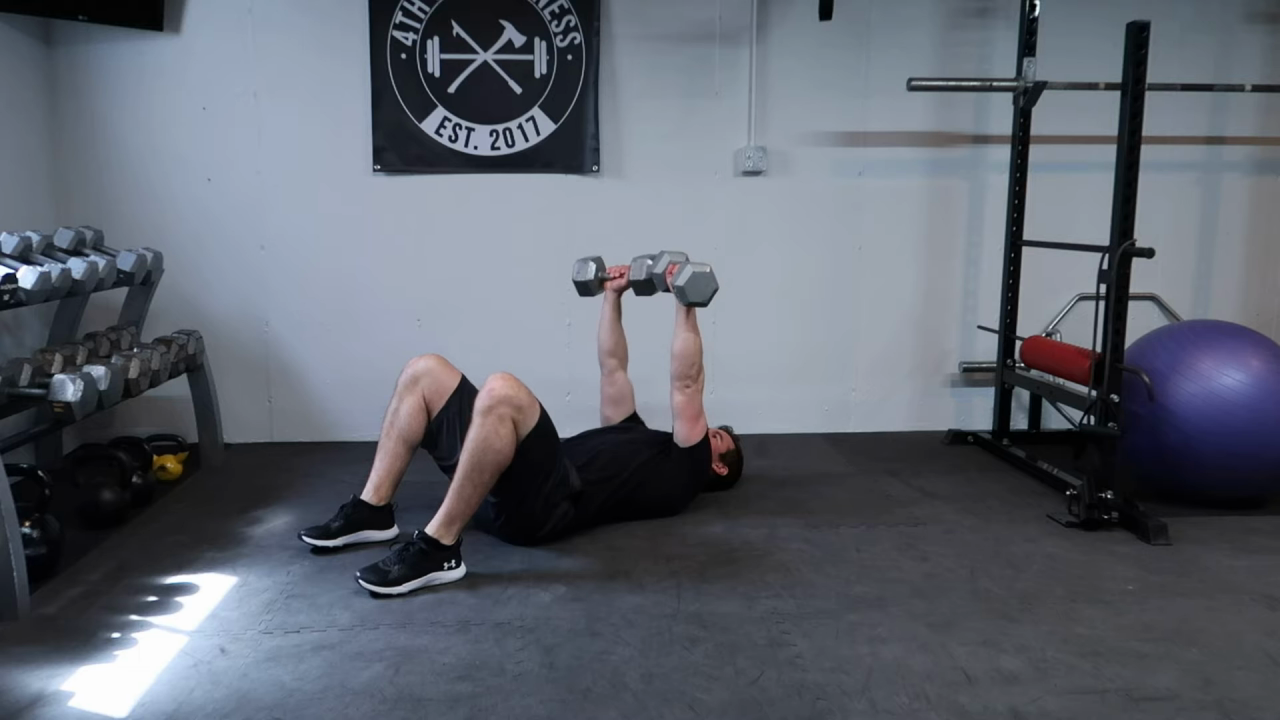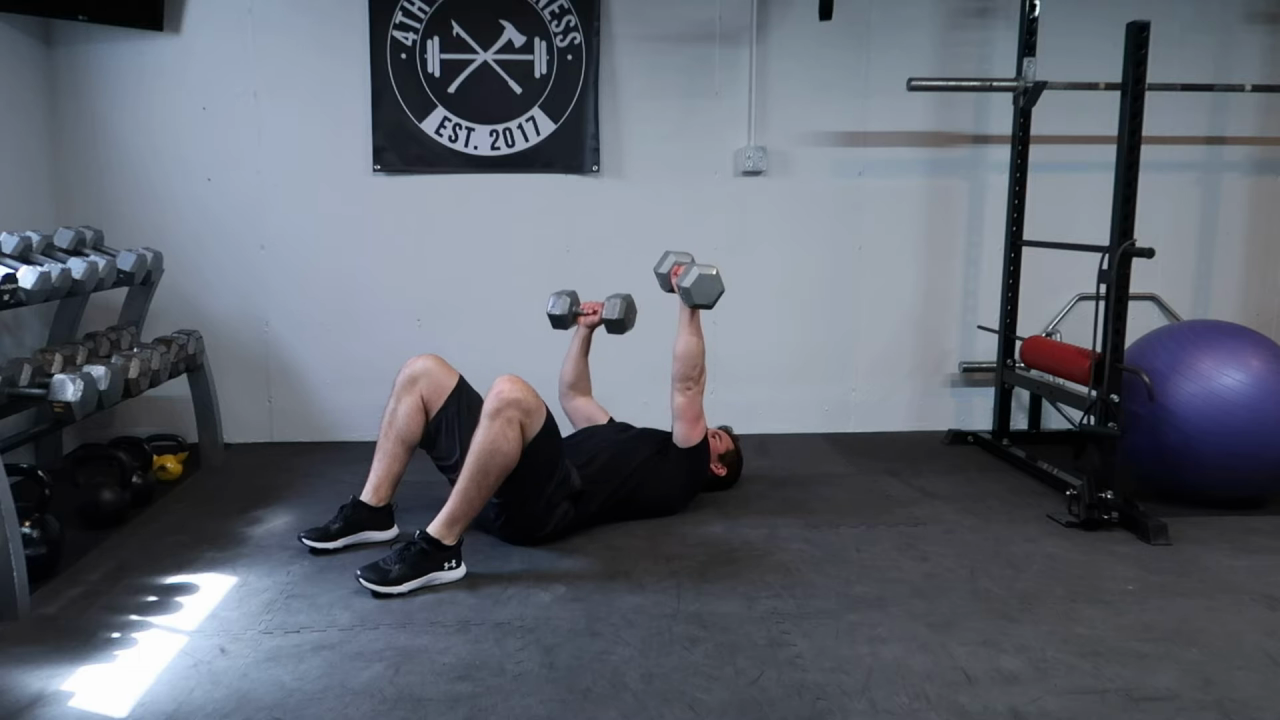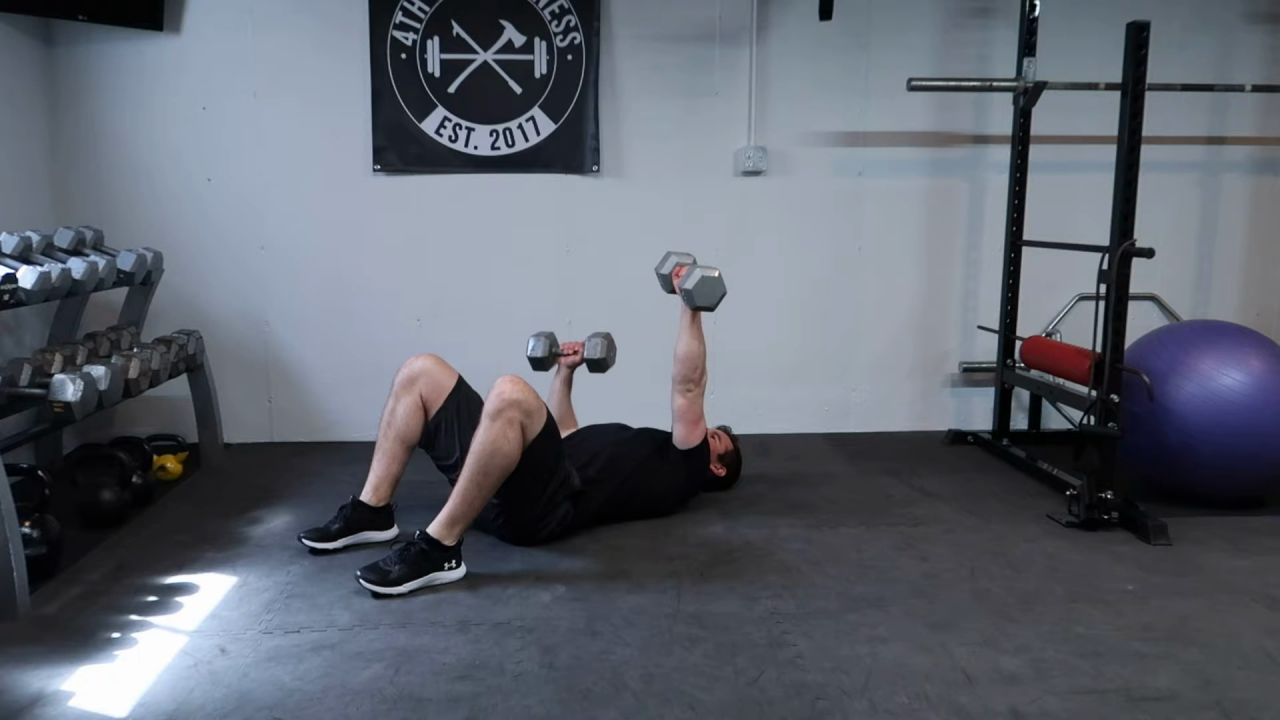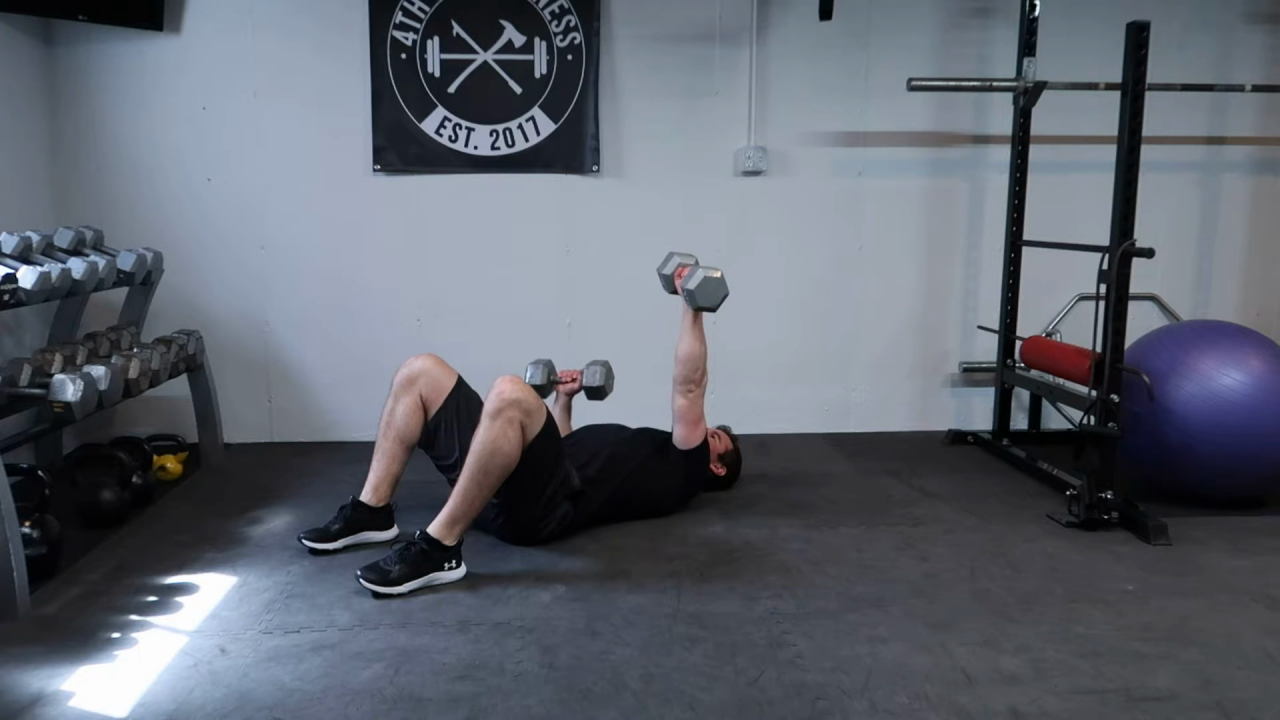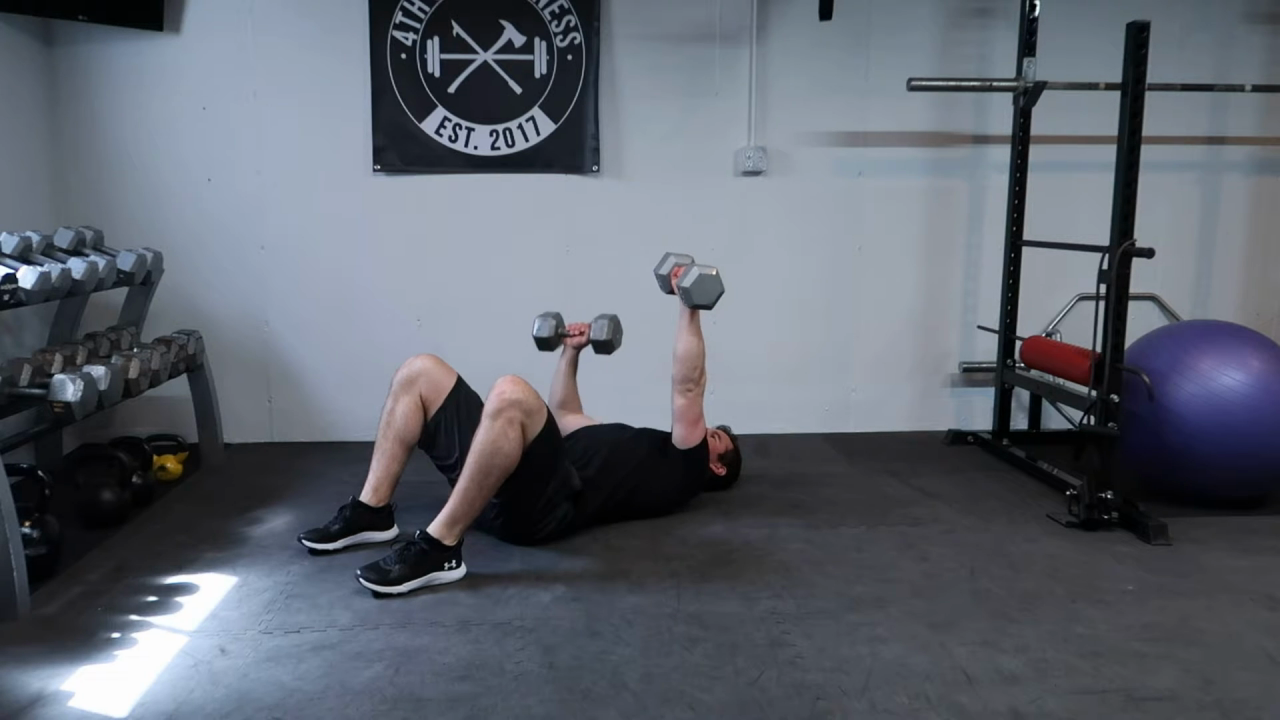
dt=0.4s
person 1, frame 1
left shoulder: (683, 471)
right shoulder: (640, 441)
left elbow: (686, 385)
right elbow: (614, 369)
left wrist: (685, 306)
right wrist: (613, 298)
left hip: (543, 502)
right hip: (502, 491)
left knee: (501, 391)
right knee: (425, 371)
left ankle: (438, 546)
right ankle: (372, 510)
person 1, frame 2
left shoulder: (683, 469)
right shoulder: (638, 444)
left elbow: (687, 387)
right elbow: (574, 395)
left wrist: (689, 307)
right wrist: (583, 332)
left hip: (545, 502)
right hip: (502, 488)
left knee: (509, 392)
right knee: (423, 370)
left ankle: (438, 546)
right ankle: (372, 510)
person 1, frame 3
left shoulder: (682, 469)
right shoulder: (641, 446)
left elbow: (688, 389)
right elbow: (561, 435)
left wrist: (690, 308)
right wrist: (564, 374)
left hip: (544, 502)
right hip: (501, 489)
left knee: (510, 393)
right knee: (422, 372)
left ankle: (438, 548)
right ankle: (372, 511)
person 1, frame 4
left shoulder: (683, 469)
right shoulder: (641, 448)
left elbow: (688, 390)
left wrist: (692, 308)
right wrist: (563, 398)
left hip: (544, 502)
right hip: (501, 489)
left knee: (510, 392)
right knee: (421, 371)
left ankle: (438, 546)
right ankle: (372, 511)
person 1, frame 5
left shoulder: (683, 469)
right shoulder: (636, 444)
left elbow: (687, 389)
right elbow: (565, 412)
left wrist: (690, 309)
right wrist: (570, 352)
left hip: (546, 503)
right hip: (499, 489)
left knee: (511, 392)
right knee: (421, 371)
left ankle: (439, 546)
right ankle: (371, 511)
